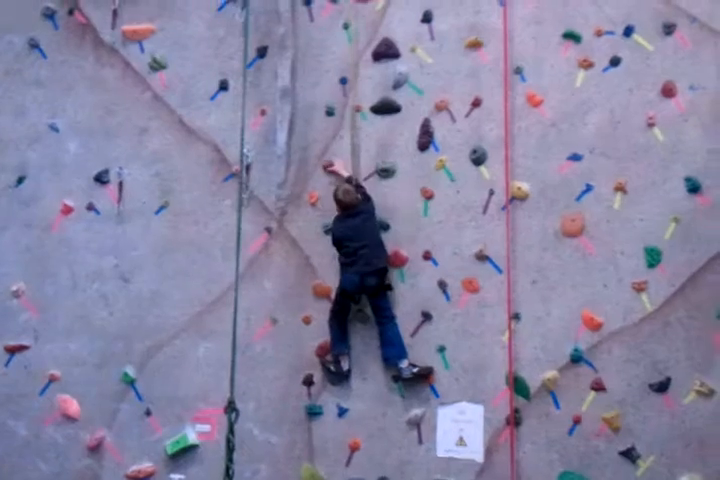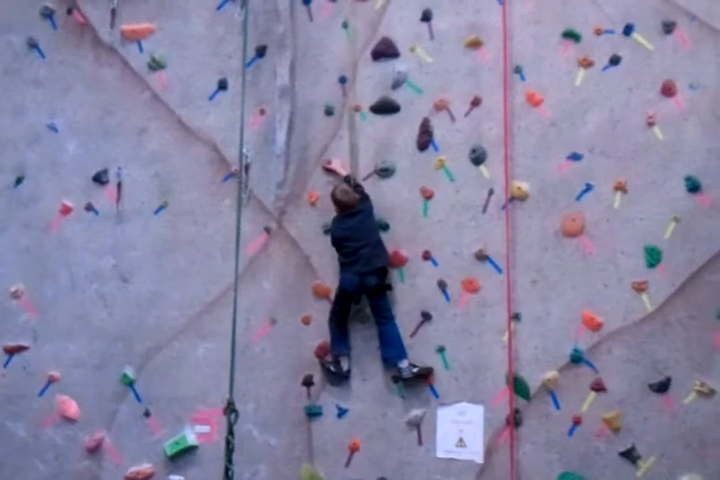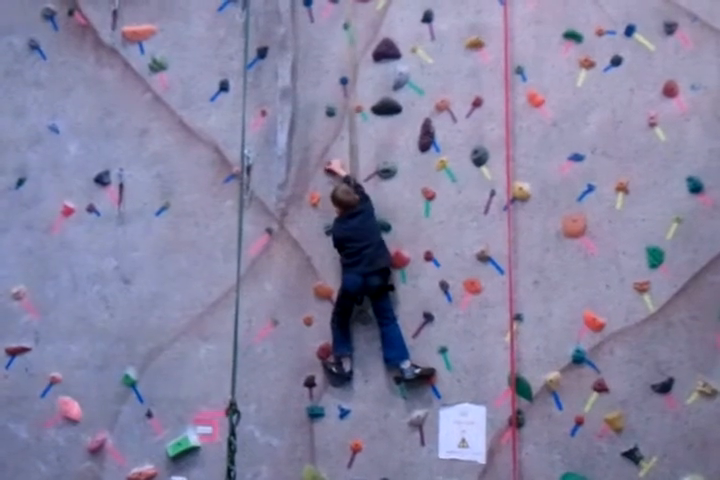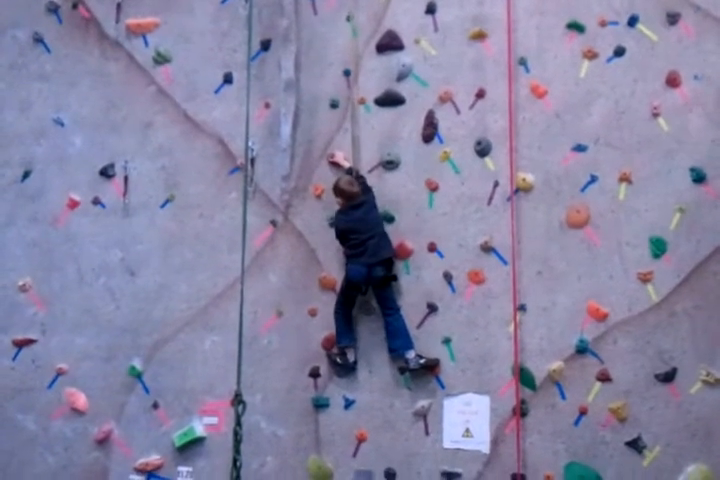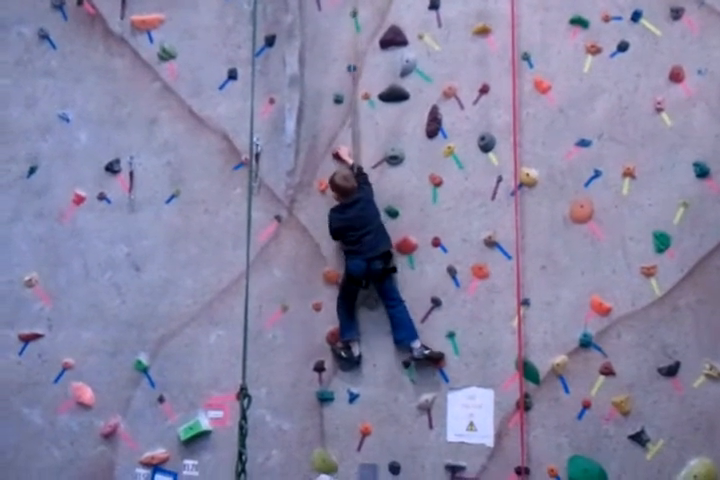
dt=0.4s
person 1, frame 1
left shoulder: (337, 225)
right shoulder: (368, 209)
right elbow: (360, 188)
right wrist: (342, 173)
left hip: (350, 277)
right hip: (375, 275)
left knee: (337, 318)
right knee: (386, 319)
left ankle: (341, 363)
right ankle: (403, 365)
person 1, frame 2
left shoulder: (336, 226)
right shoulder: (366, 208)
right elbow: (358, 186)
right wrist: (340, 170)
left hip: (350, 277)
right hip: (374, 275)
left knee: (338, 319)
right knee: (385, 320)
left ankle: (341, 362)
right ankle: (403, 365)
person 1, frame 3
left shoulder: (338, 227)
right shoulder: (366, 209)
right elbow: (357, 187)
right wrist: (340, 171)
left hip: (352, 278)
right hip: (377, 276)
left knee: (340, 320)
right knee: (387, 320)
left ankle: (343, 363)
right ankle: (405, 366)
person 1, frame 4
left shoulder: (340, 219)
right shoulder: (369, 201)
right elbow: (360, 179)
right wrist: (343, 163)
left hip: (356, 268)
right hip: (380, 266)
left knee: (342, 310)
right knee: (391, 311)
left ankle: (347, 354)
right ankle: (410, 357)
person 1, frame 5
left shoulder: (336, 214)
right shoulder: (365, 196)
right elbow: (361, 175)
right wrist: (347, 159)
left hip: (355, 263)
right hip: (379, 259)
left knee: (345, 305)
right knee: (394, 303)
left ankle: (352, 348)
right ankle: (416, 347)
